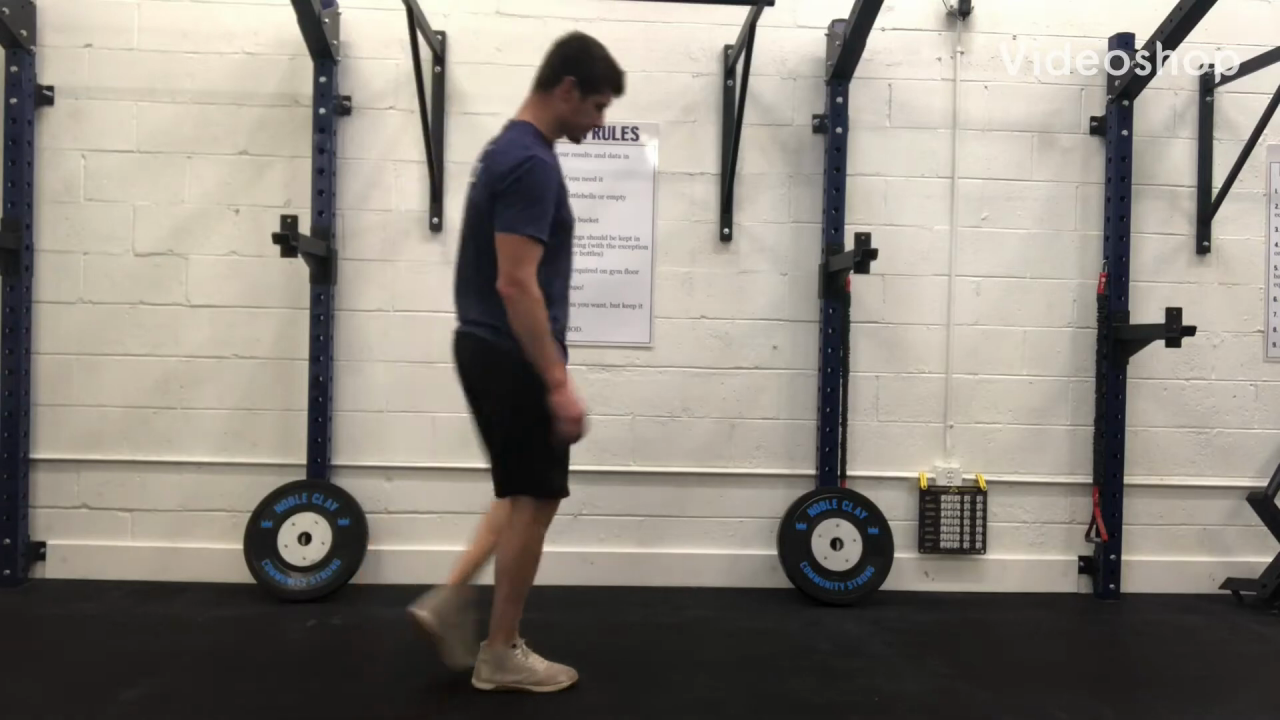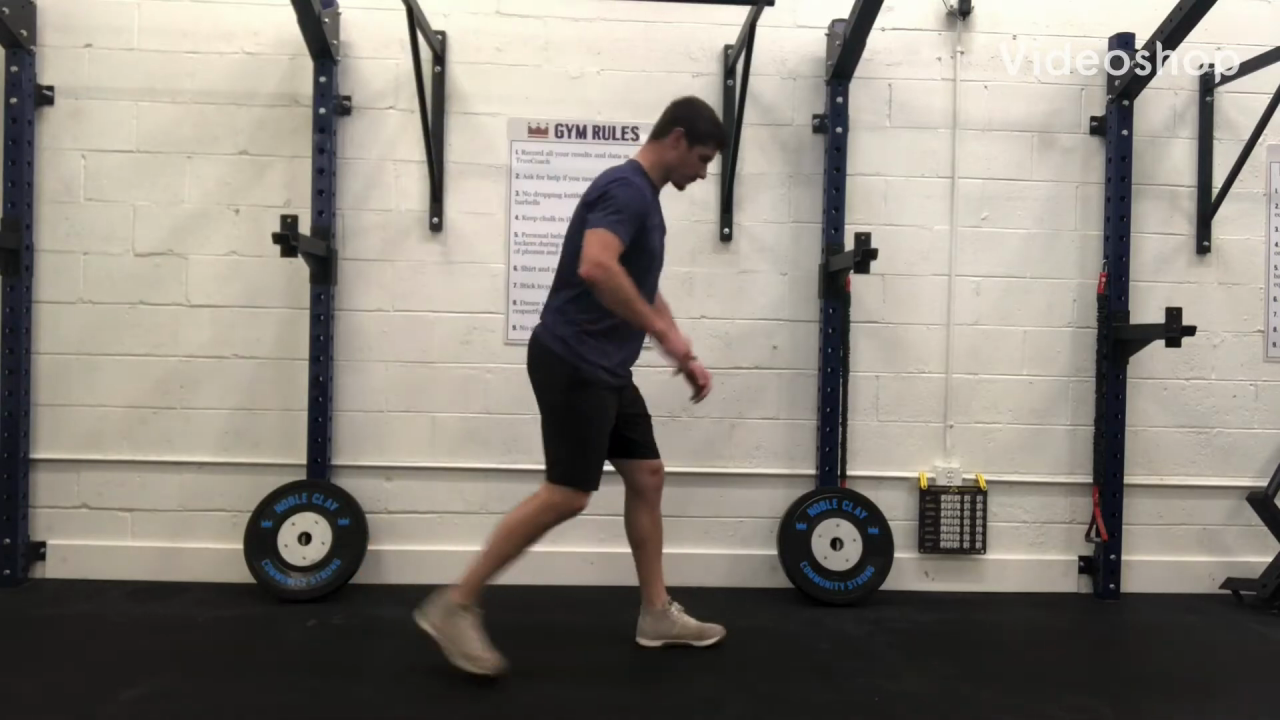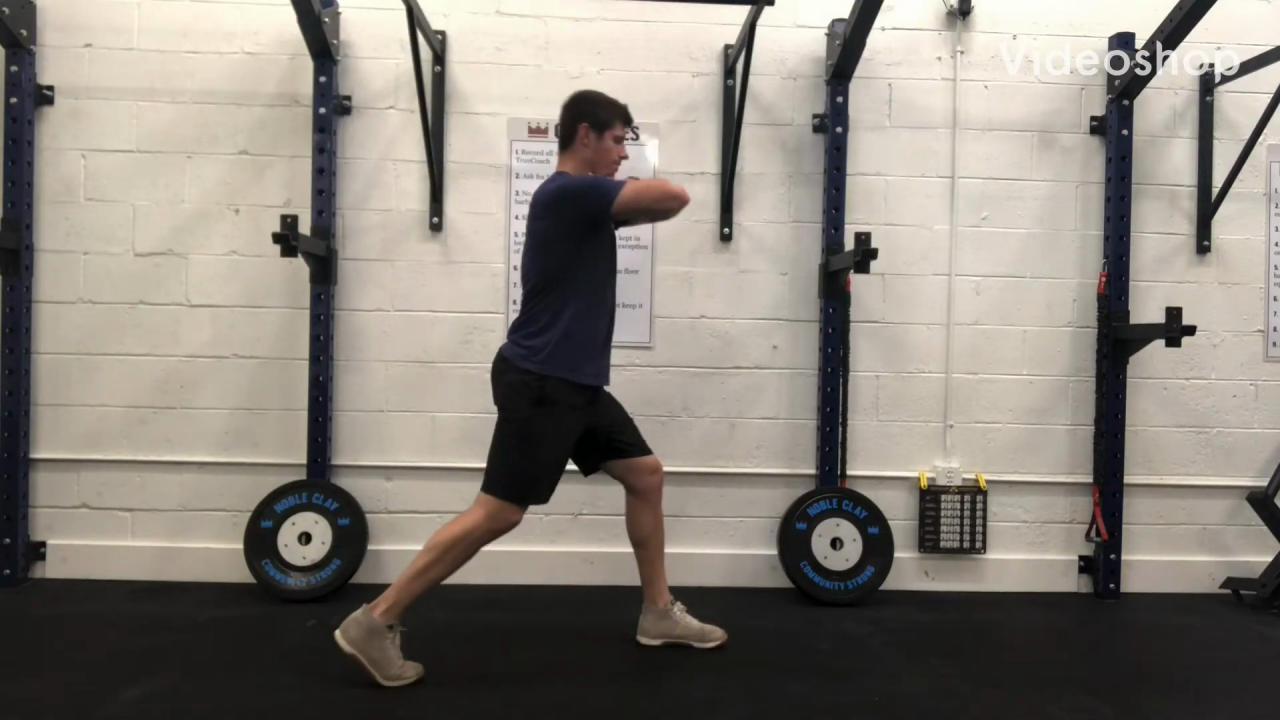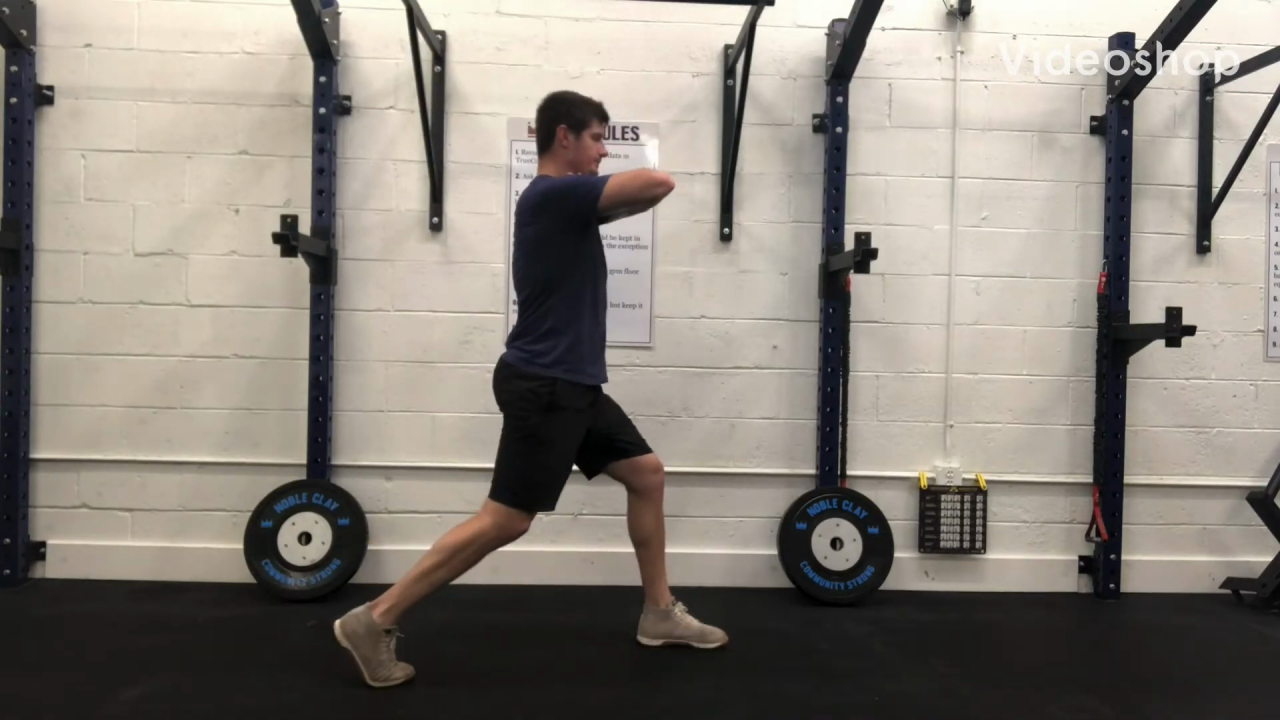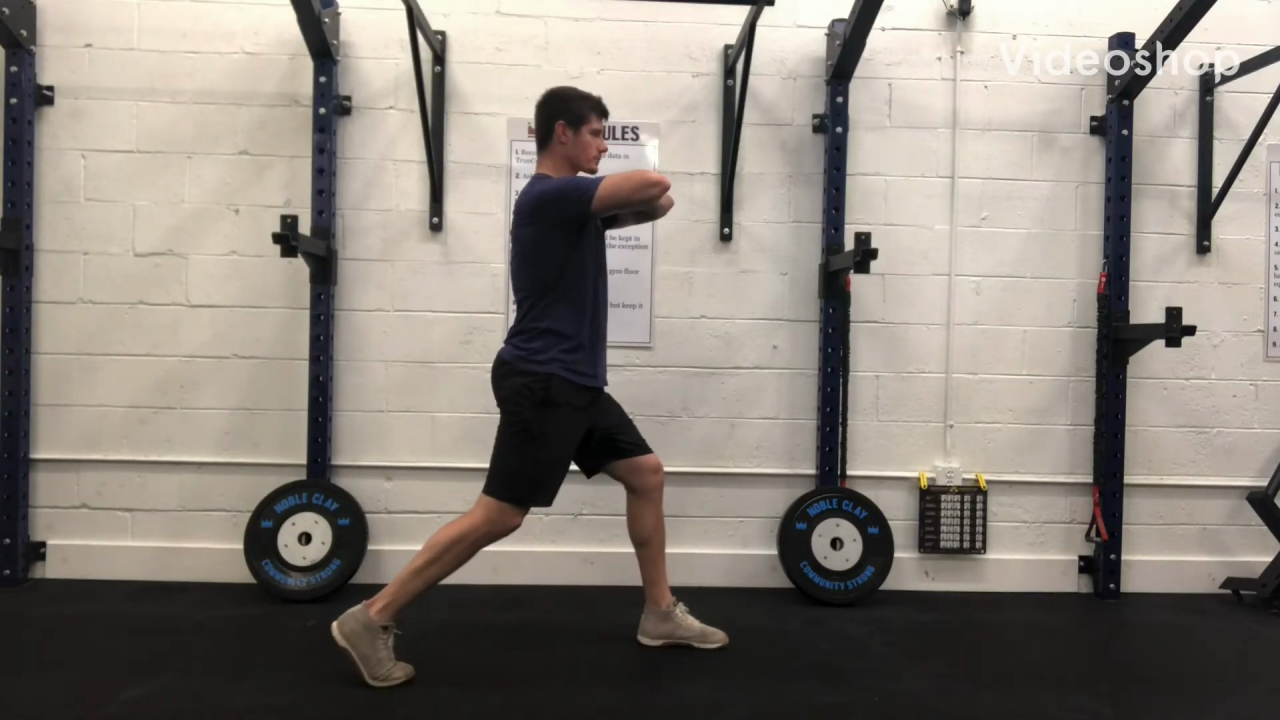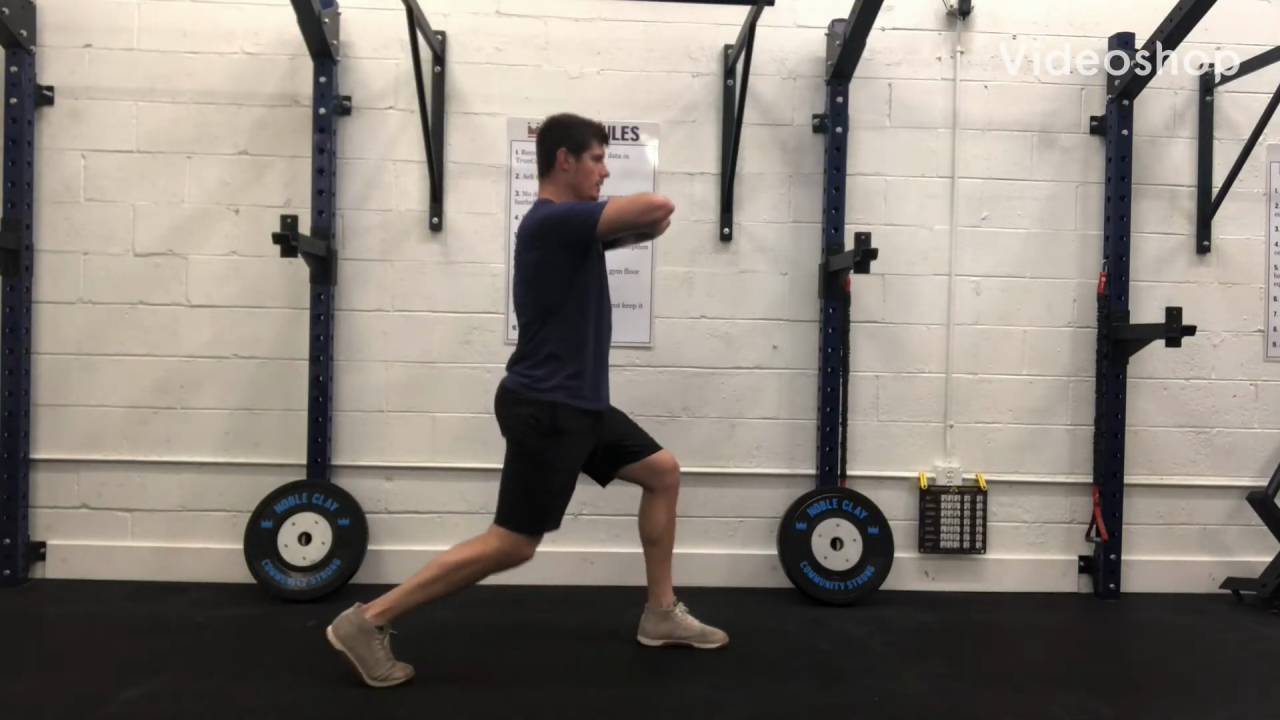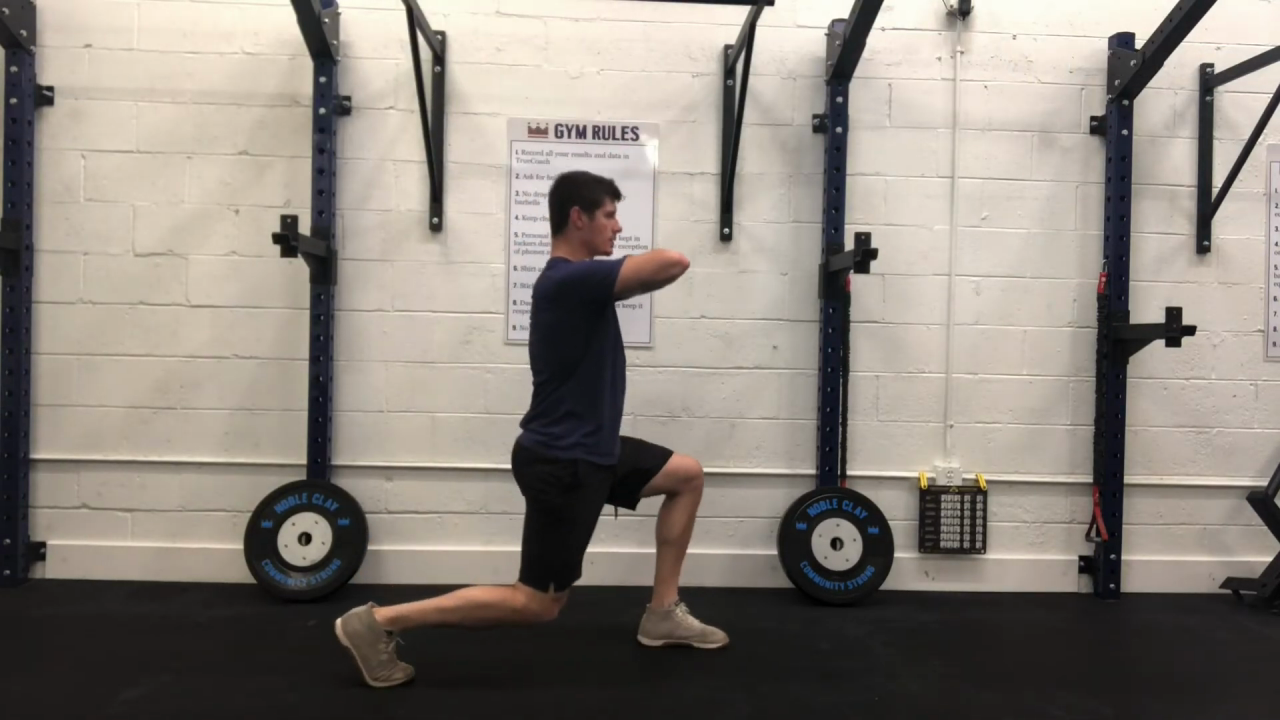
dt=0.7s
person 1, frame 1
left shoulder: (507, 150)
right shoulder: (530, 164)
right elbow: (516, 284)
right wrist: (558, 383)
left hip: (487, 350)
right hip: (513, 360)
left knee: (525, 492)
right knee: (536, 501)
left ankle: (452, 595)
right ankle: (500, 653)
person 1, frame 2
left shoulder: (645, 197)
right shoulder: (623, 189)
left elbow: (644, 290)
right elbow: (596, 268)
left wrist: (684, 356)
right wrist: (662, 334)
left hip: (604, 366)
right hip: (571, 361)
left knee: (646, 478)
right knee: (566, 494)
left ankle: (657, 613)
right ankle: (454, 604)
person 1, frame 3
left shoulder: (586, 199)
right shoulder: (568, 192)
left elbow: (657, 201)
right elbow: (674, 198)
left wrist: (631, 188)
right wrist: (631, 186)
left hip: (577, 381)
right hip: (538, 380)
left knee: (646, 475)
right knee: (498, 512)
left ankle: (659, 613)
right ankle: (375, 622)
person 1, frame 4
left shoulder: (570, 200)
right shoulder: (553, 194)
left elbow: (640, 197)
right elbow: (658, 183)
left wrist: (633, 197)
right wrist: (638, 194)
left hip: (573, 382)
right hip: (542, 384)
left knee: (647, 474)
right knee: (506, 518)
left ankle: (661, 614)
right ankle: (373, 622)
person 1, frame 5
left shoulder: (571, 200)
right shoulder: (550, 196)
left elbow: (655, 202)
right elbow: (653, 184)
left wrist: (648, 203)
right wrist: (646, 197)
left hip: (575, 381)
right hip: (541, 382)
left knee: (647, 475)
right knee: (498, 515)
left ankle: (661, 614)
right ankle: (370, 620)
person 1, frame 6
left shoulder: (568, 224)
right shoulder: (554, 222)
left elbow: (647, 222)
right elbow: (657, 207)
left wrist: (644, 225)
right wrist: (646, 219)
left hip: (578, 403)
right hip: (545, 408)
left knee: (663, 473)
right knee: (511, 544)
left ankle: (661, 613)
right ankle: (366, 621)
person 1, frame 7
left shoulder: (577, 279)
right shoulder: (570, 281)
left elbow: (651, 270)
right elbow: (673, 263)
left wrist: (643, 270)
right wrist: (647, 267)
left hip: (588, 449)
right hip: (563, 463)
left knee: (687, 476)
right knee: (536, 604)
left ankle: (663, 612)
right ankle: (378, 622)
